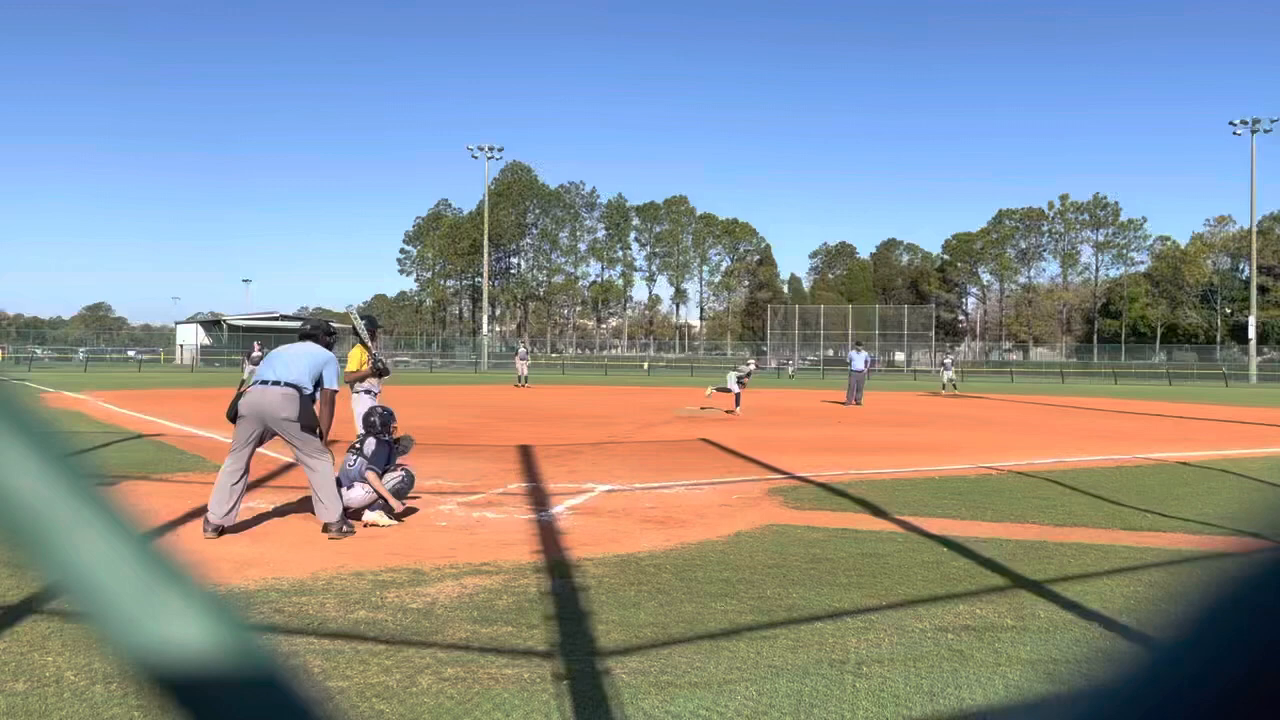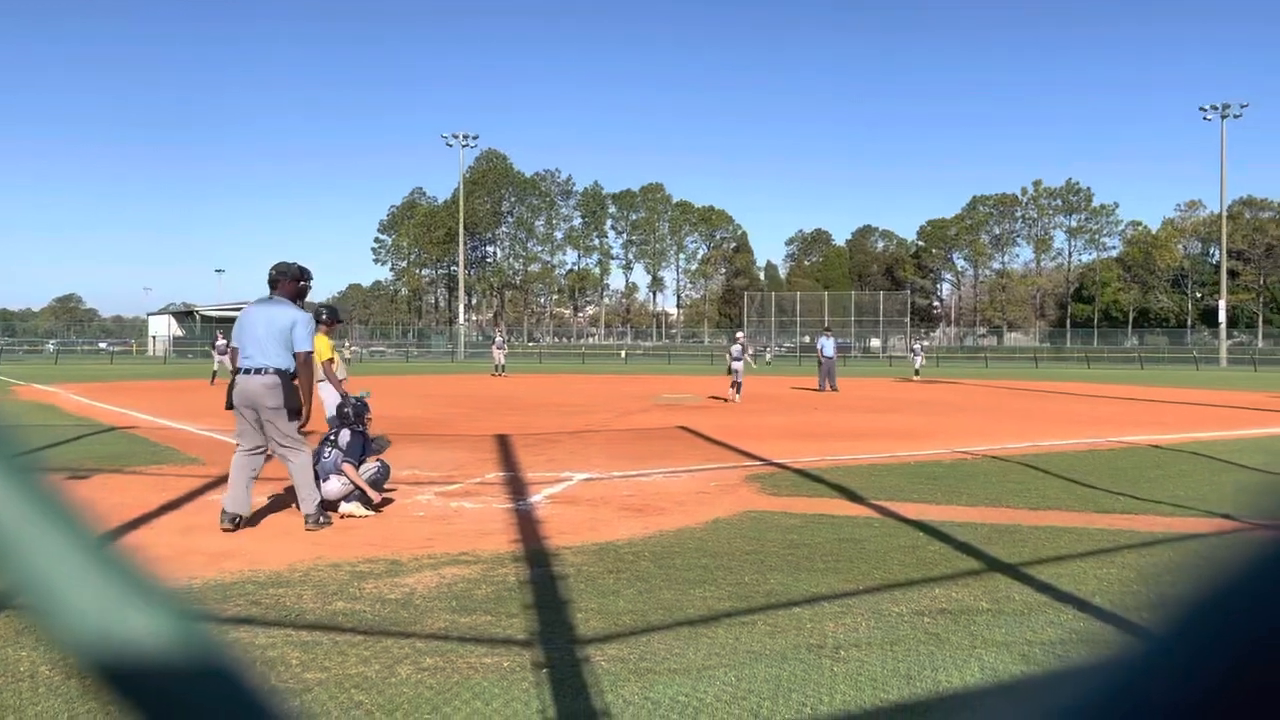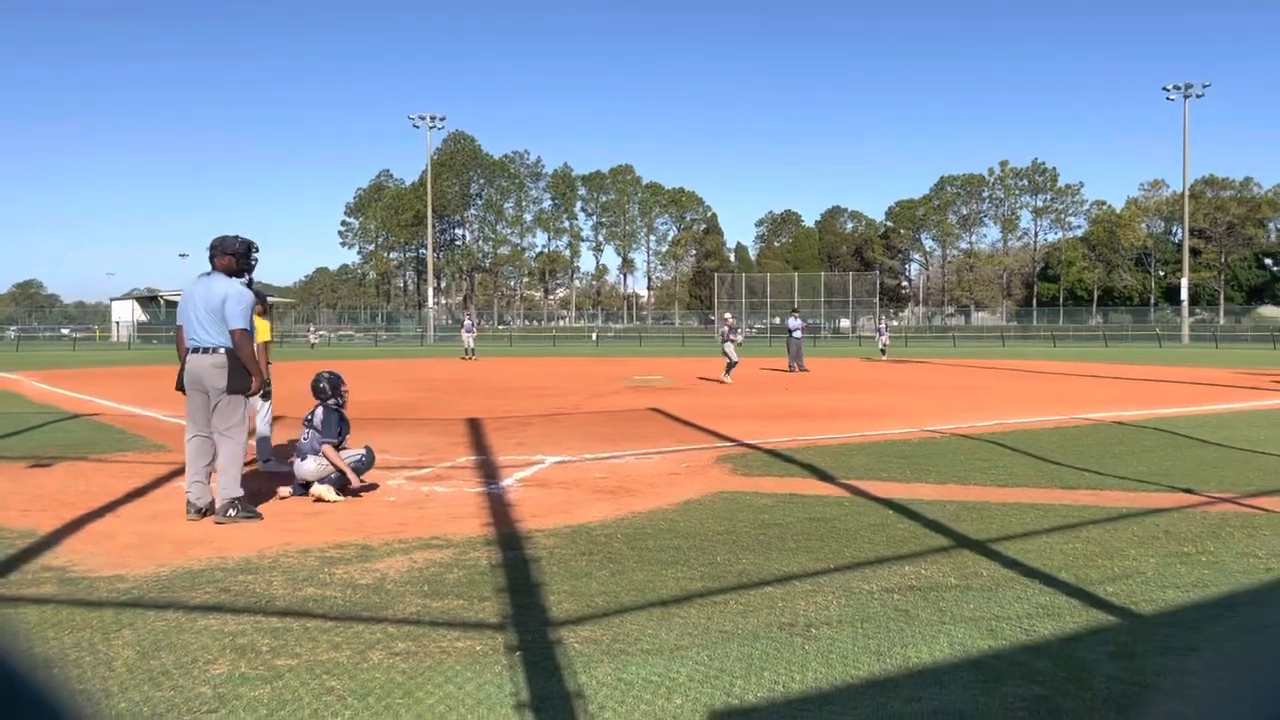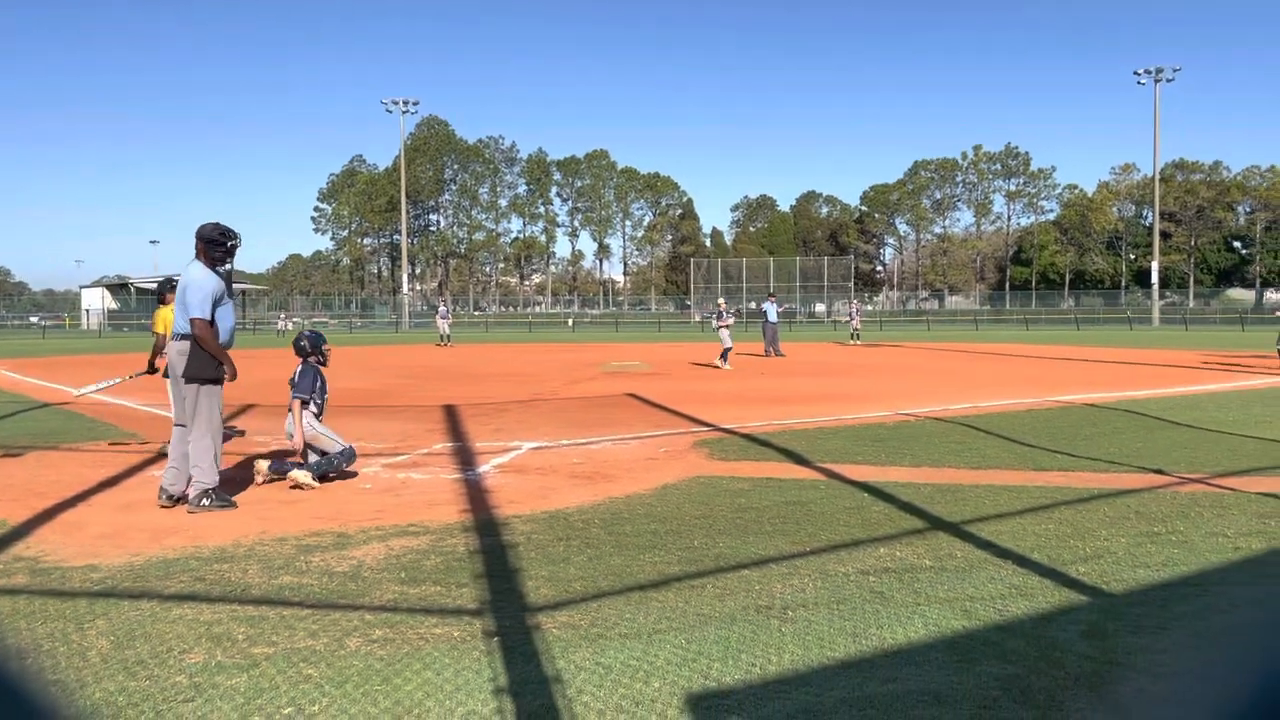
dt=0.7s
person 1, frame 1
left shoulder: (279, 351)
right shoulder: (327, 357)
right elbow: (326, 400)
right wrist: (322, 438)
left hip: (252, 398)
right hip: (287, 401)
left knee: (236, 460)
right knee: (318, 459)
left ankle: (214, 522)
right ankle: (334, 522)
person 1, frame 2
left shoulder: (247, 311)
right shoulder: (298, 316)
left elbow: (234, 356)
right elbow: (303, 363)
right wrist: (306, 403)
left hip: (243, 383)
right hip: (274, 386)
left knee: (247, 449)
right knee: (294, 450)
left ankle: (232, 512)
right ankle: (312, 513)
person 1, frame 3
left shoulder: (191, 288)
right shoulder: (236, 291)
left elbow: (180, 334)
right elbow: (239, 338)
left wrist: (187, 368)
right wrist: (257, 373)
left hip: (193, 364)
right hip: (223, 366)
left knee: (197, 434)
right knee: (231, 435)
left ankle: (196, 501)
right ankle: (228, 503)
person 1, frame 4
left shoulder: (201, 273)
right shoulder: (203, 279)
right elbow: (201, 329)
right wrist: (227, 361)
left hip: (182, 352)
right hip: (197, 354)
left knee: (185, 423)
right knee: (205, 423)
left ankle: (172, 488)
right ankle: (203, 492)
